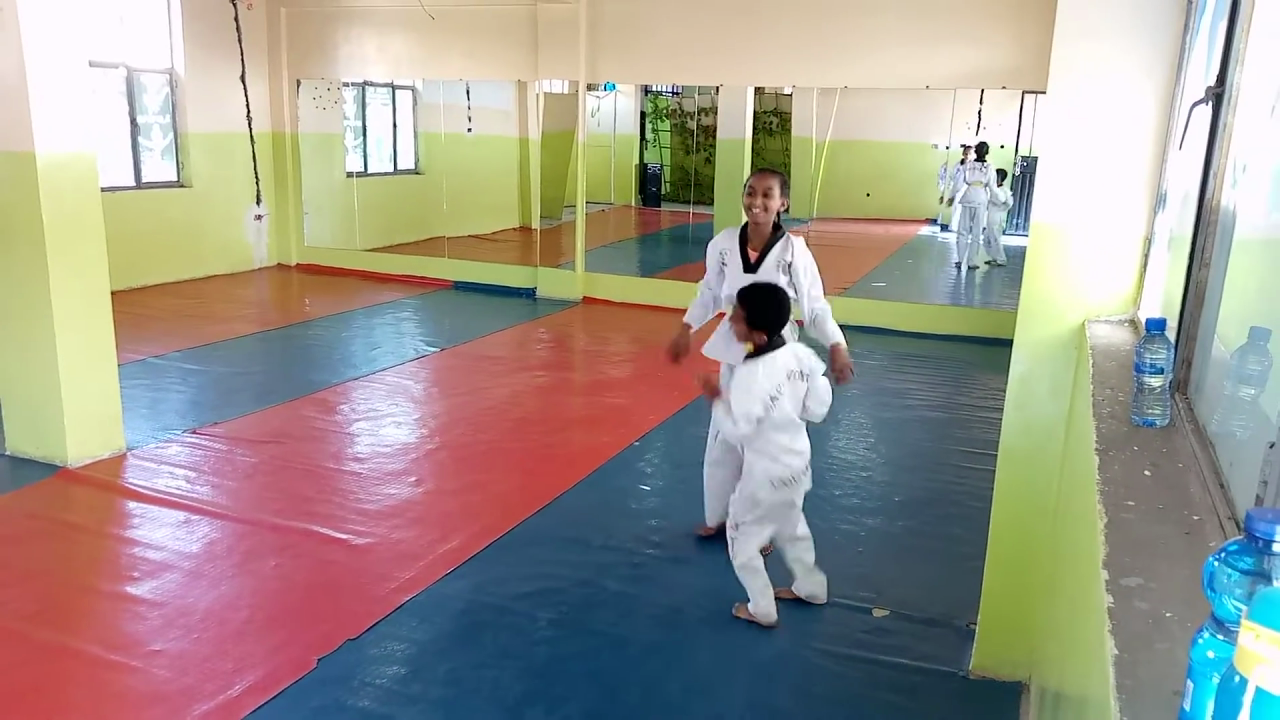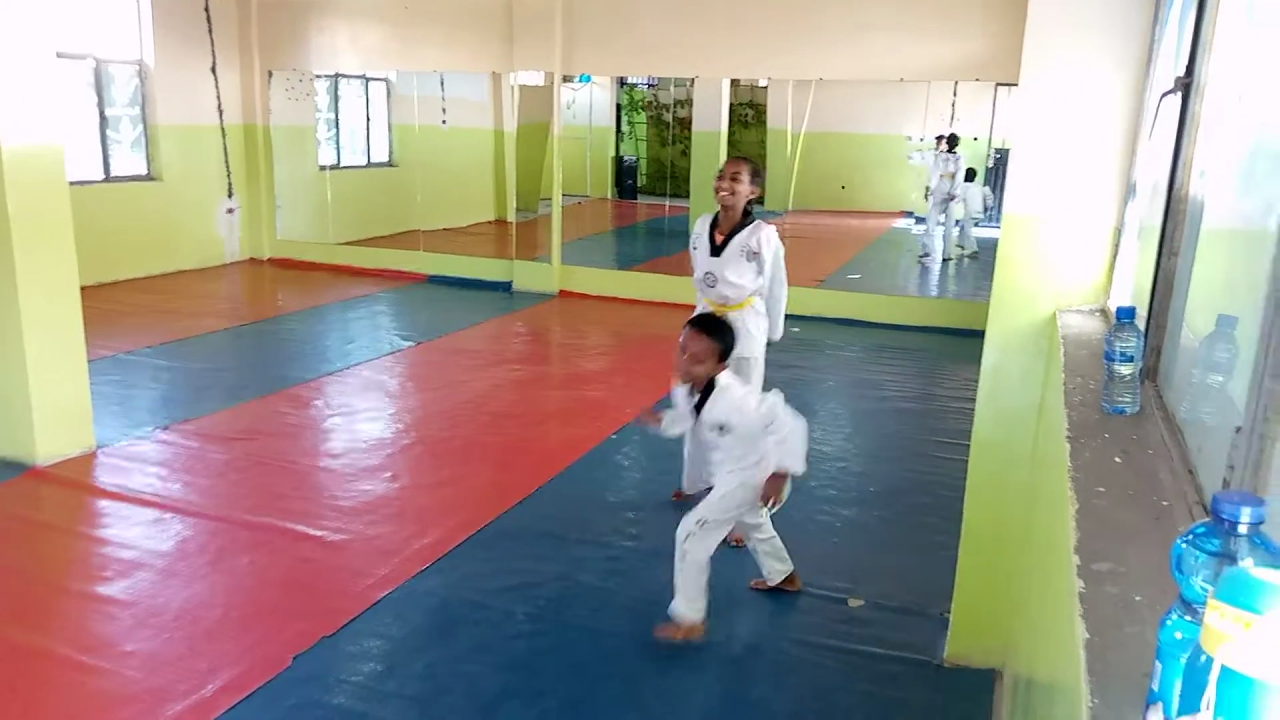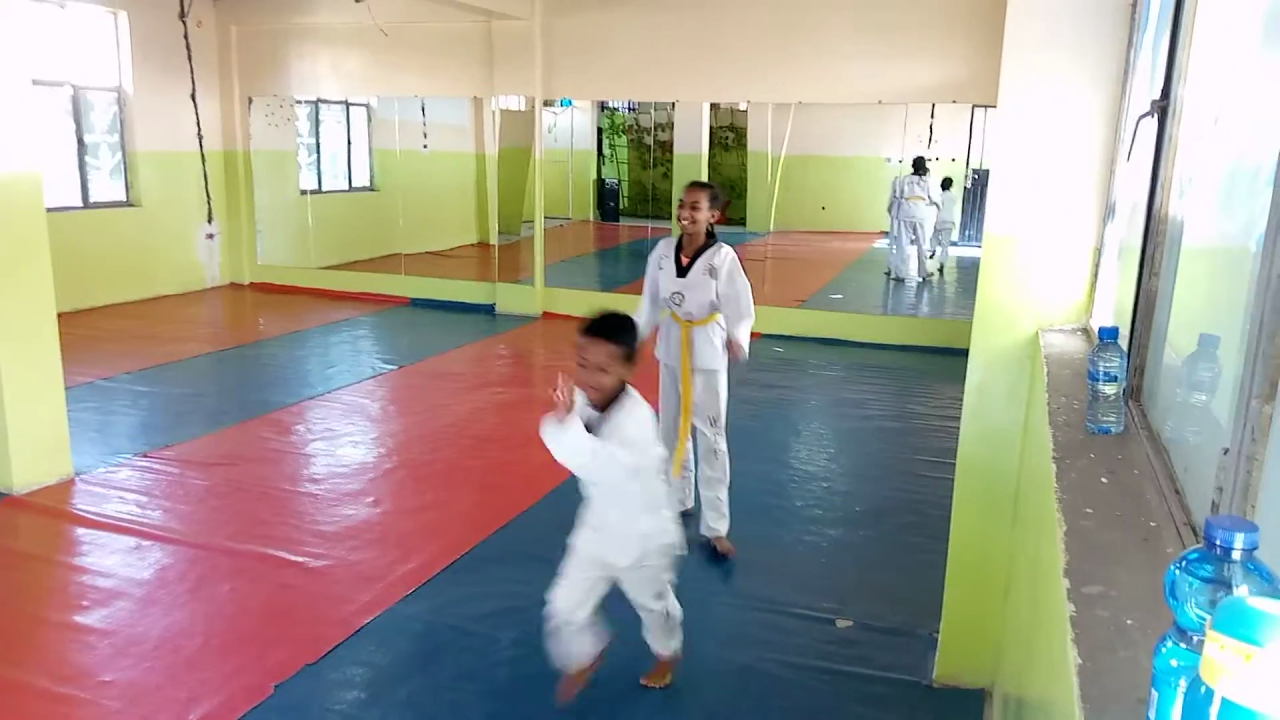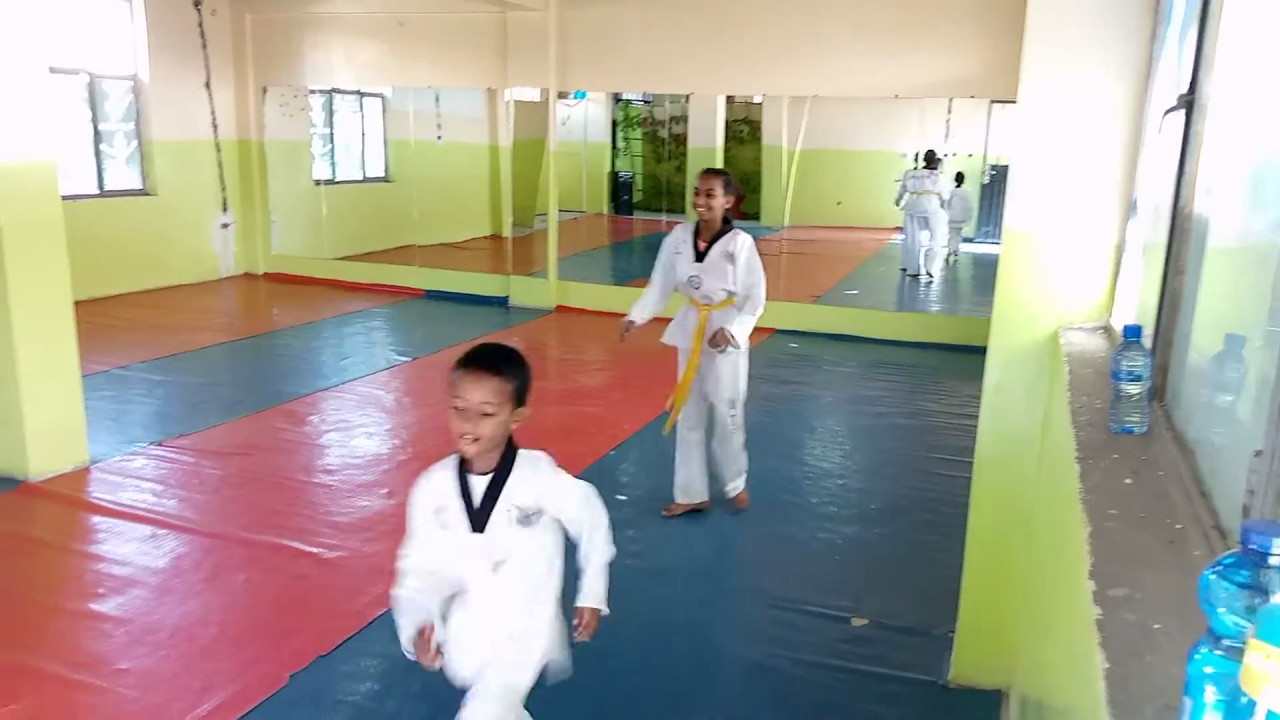
dt=0.3s
person 1, frame 1
left shoulder: (794, 250)
right shoulder: (724, 243)
left elbow: (815, 305)
right elbow: (709, 292)
left wrist: (836, 345)
right wrist: (687, 327)
right hip: (734, 347)
right knee: (723, 437)
right ankle: (718, 516)
person 1, frame 2
left shoulder: (764, 237)
right shoulder: (701, 228)
left elbow: (775, 294)
left wrist: (769, 335)
left hip: (744, 337)
right ankle: (696, 480)
person 1, frame 3
left shoulder: (723, 257)
right shoulder: (663, 251)
left elbow: (741, 310)
right elbow: (651, 303)
left wrist: (736, 339)
left hip: (708, 352)
right hip: (671, 345)
left knee: (712, 441)
right knee: (671, 432)
left ankle: (717, 528)
right ankle: (678, 501)
person 1, frame 4
left shoulder: (740, 243)
right shoulder: (679, 237)
left elbow: (754, 297)
right elbow: (661, 284)
left wrist: (732, 330)
right wrist: (636, 316)
left hip: (725, 337)
right hip: (690, 331)
left knee: (727, 416)
right knee: (688, 415)
left ankle: (734, 483)
right ankle: (691, 493)
person 2, frame 1
left shoulder: (750, 376)
right shoulder: (801, 355)
left elbow: (736, 432)
right elbow: (817, 408)
left wrist: (718, 399)
left hip: (768, 475)
right hip: (797, 464)
left knee: (742, 537)
right knee: (790, 528)
left ankle: (761, 609)
right ankle: (811, 588)
person 2, frame 2
left shoulder: (736, 400)
right shoulder: (687, 388)
left elbow: (790, 426)
left wrist: (781, 474)
right wrist: (664, 421)
left hip: (751, 477)
right hip: (732, 473)
left knee: (692, 536)
right knee: (752, 525)
left ankle: (688, 619)
right ankle: (783, 575)
person 2, frame 3
left shoulder: (635, 418)
right shoulder: (582, 401)
left elbow: (600, 465)
left wrist: (564, 425)
left hip: (644, 531)
right hip: (598, 527)
left knee: (652, 602)
right knee: (565, 607)
left ankle: (667, 655)
right ankle: (584, 658)
person 2, frame 4
left shoulder: (541, 479)
right shoulder: (433, 487)
left elbow: (590, 519)
right elbow: (417, 571)
left wrist: (592, 596)
right wrist: (419, 624)
left hip: (522, 634)
right hip: (464, 640)
